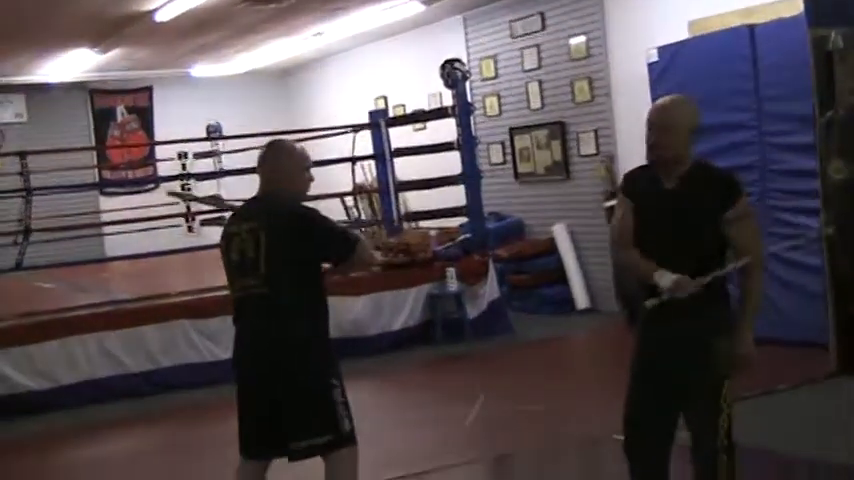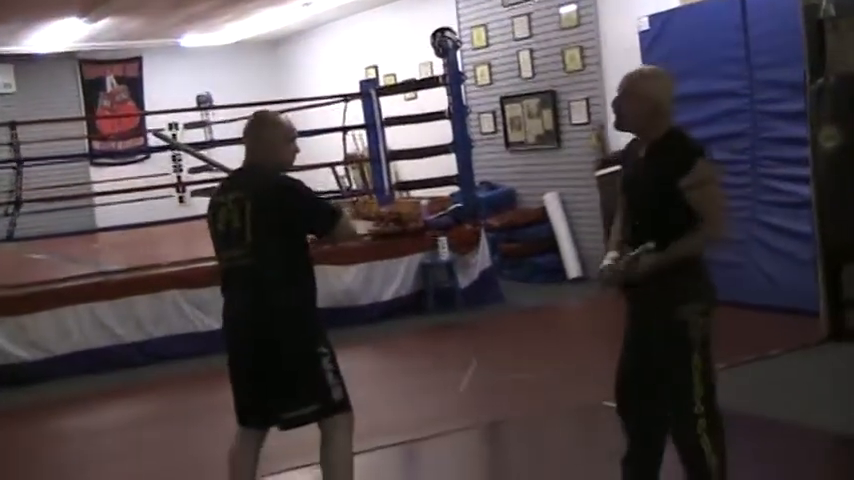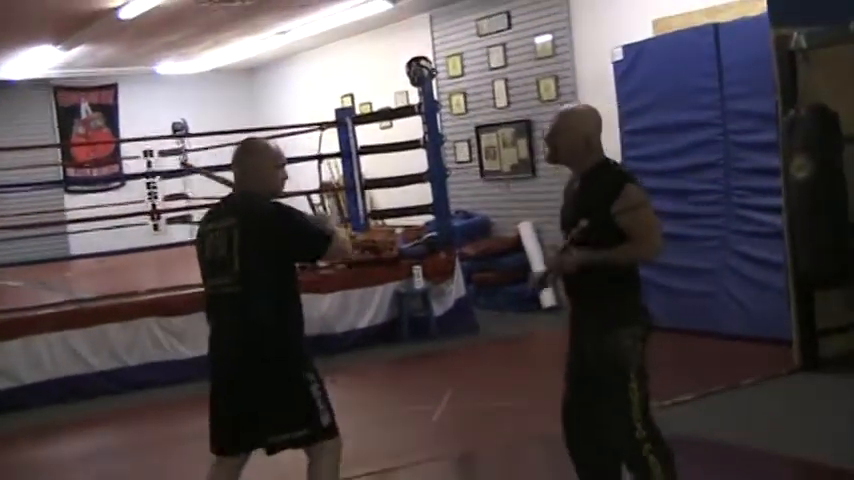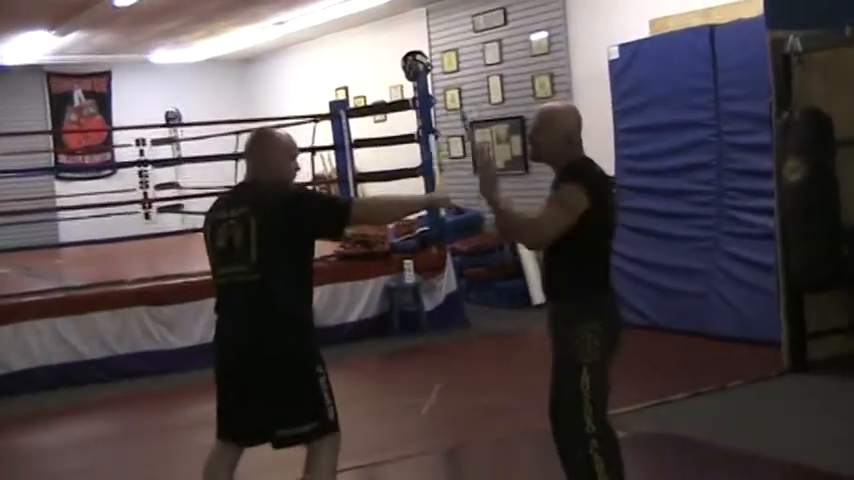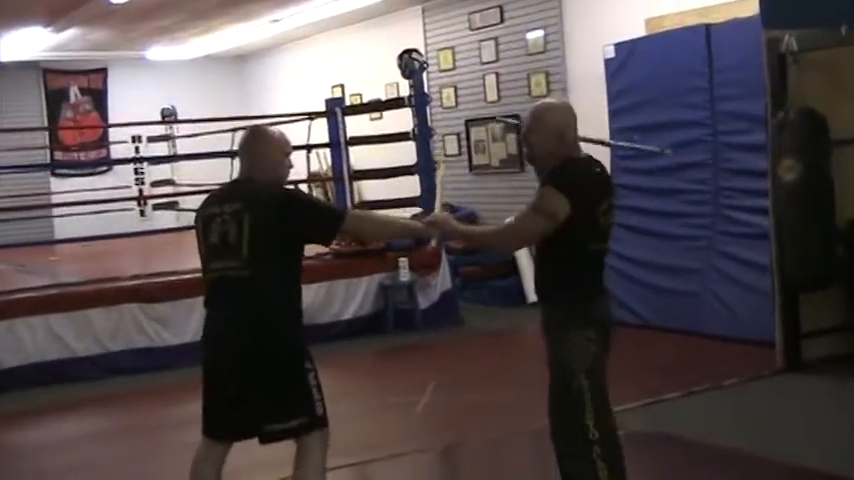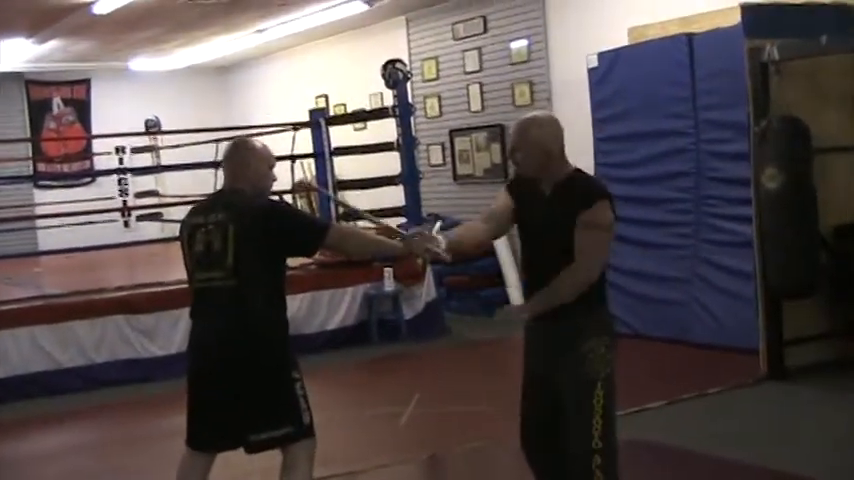
dt=0.5s
person 1, frame 1
left shoulder: (721, 187)
right shoulder: (635, 184)
left elbow: (751, 260)
right elbow: (622, 247)
left wrist: (744, 329)
right wrist: (660, 276)
left hip: (707, 326)
right hip: (654, 324)
left knee: (710, 435)
right knee: (642, 428)
person 1, frame 2
left shoulder: (685, 156)
right shoulder: (636, 151)
left elbow: (715, 226)
left wrist: (655, 260)
right wrist: (614, 253)
left hip: (680, 295)
right hip: (642, 292)
left knee: (688, 402)
right knee: (634, 391)
person 1, frame 3
left shoulder: (616, 184)
right shoulder: (576, 184)
left elbow: (649, 245)
left wrist: (584, 259)
right wrist: (562, 262)
left hip: (619, 319)
right hip: (585, 316)
left knee: (628, 424)
right knee: (579, 417)
person 1, frame 4
left shoulder: (578, 181)
right shoulder: (577, 176)
left elbow: (535, 235)
right elbow: (552, 238)
left wrist: (491, 193)
right wrist: (507, 227)
left hip: (584, 314)
right hip: (578, 309)
left knee: (584, 420)
right knee: (568, 412)
person 1, frame 5
left shoulder: (562, 183)
right shoulder: (591, 171)
left elbow: (512, 238)
left wrist: (453, 228)
right wrist: (541, 162)
left hip: (575, 316)
right hip: (582, 308)
left knee: (588, 422)
right knee: (568, 415)
person 1, frame 6
left shoulder: (591, 198)
right shoulder: (522, 189)
left elbow: (585, 271)
right elbow: (487, 223)
left wrist: (529, 308)
right wrist: (445, 243)
left hip: (584, 334)
right hip: (543, 328)
left knee: (590, 440)
right knee: (537, 433)
person 2, frame 1
left shoulder: (234, 225)
right shoulder: (298, 218)
right elbow: (364, 257)
right wrist: (339, 243)
left hip: (252, 353)
right hip: (300, 353)
right knee: (340, 452)
person 2, frame 2
left shoulder: (222, 196)
right shoulder: (282, 189)
right elbow: (346, 230)
right wrist: (315, 217)
left hip: (242, 324)
right hip: (287, 323)
left knee: (251, 426)
right knee: (337, 419)
person 2, frame 3
left shoulder: (210, 223)
right shoulder: (273, 216)
right elbow: (341, 250)
right wrist: (328, 227)
left hip: (228, 350)
right hip: (274, 351)
right knee: (324, 445)
person 2, frame 4
left shoulder: (217, 211)
right shoulder: (289, 203)
right elbow: (366, 210)
right wrist: (428, 200)
left hip: (233, 340)
right hip: (283, 340)
left knee: (230, 441)
right knee: (323, 440)
person 2, frame 5
left shoulder: (209, 207)
right shoulder: (281, 202)
right elbow: (359, 225)
right wrist: (423, 228)
left hip: (222, 335)
right hip: (272, 336)
left knee: (215, 439)
right knee: (312, 436)
person 2, frame 6
left shoulder: (194, 219)
right shoulder: (266, 213)
right elbow: (343, 238)
right wrist: (408, 250)
left hip: (207, 344)
right hip: (258, 346)
left knee: (200, 448)
right knee: (299, 446)
